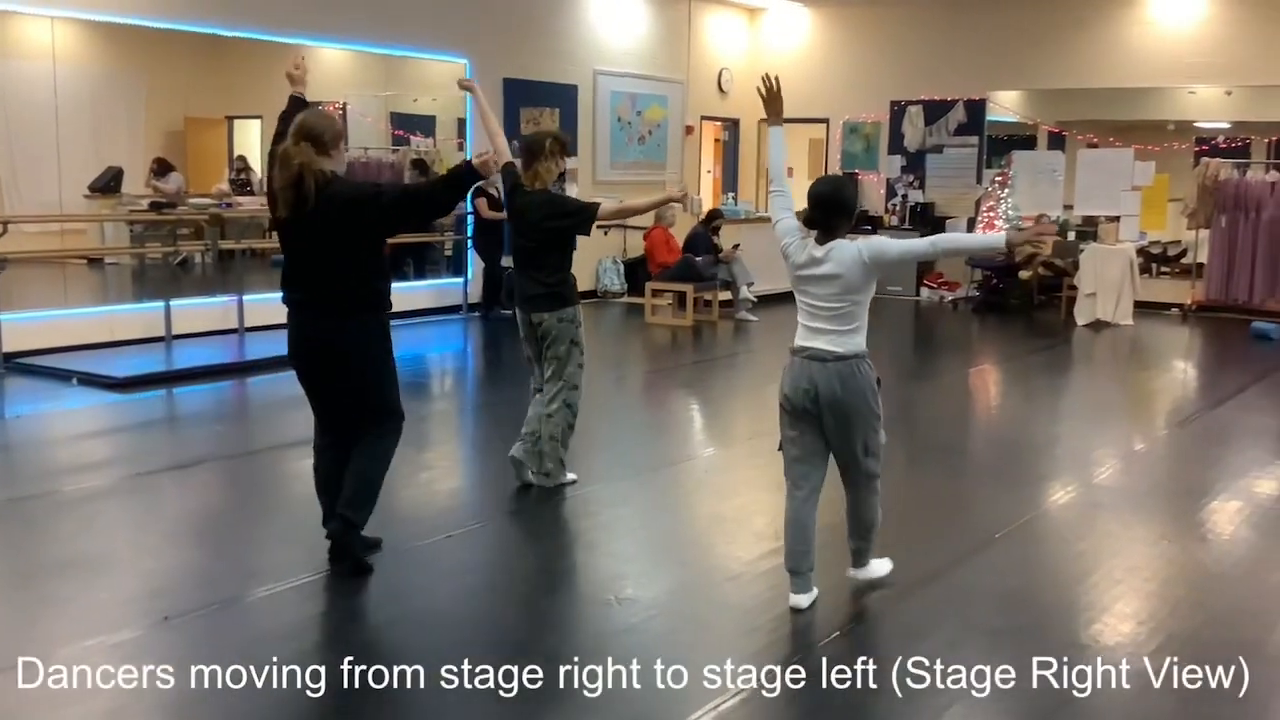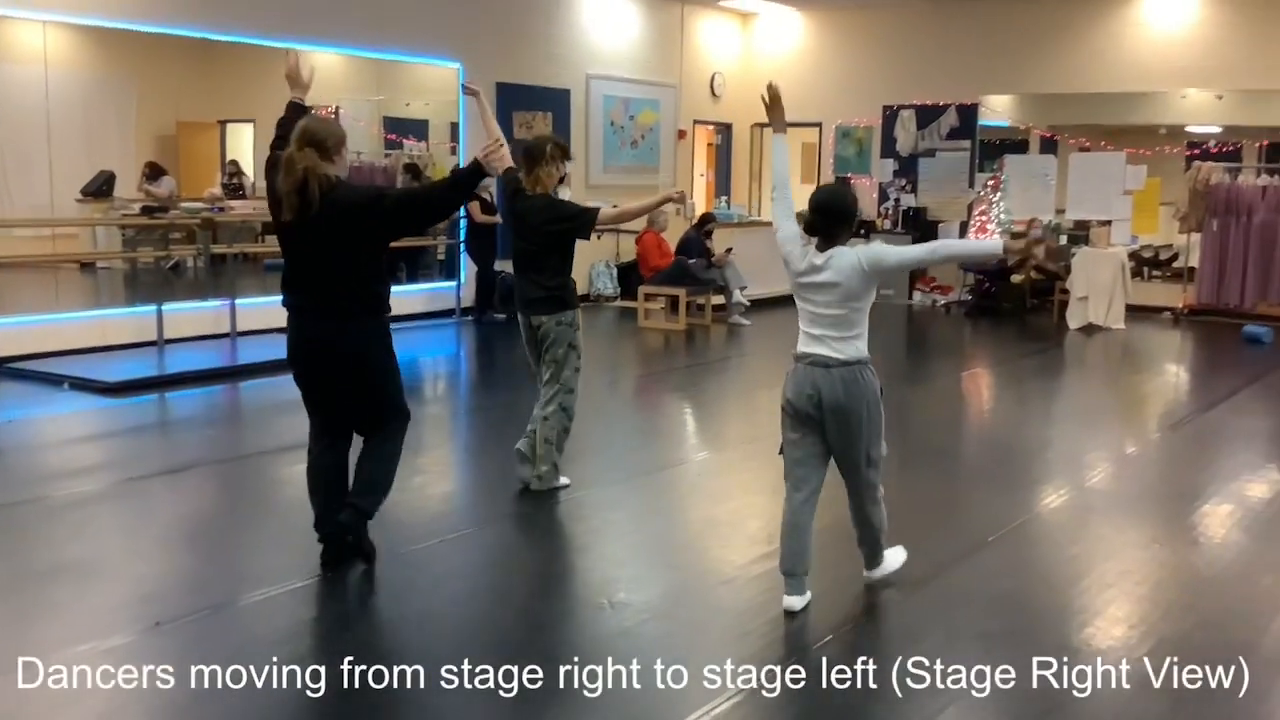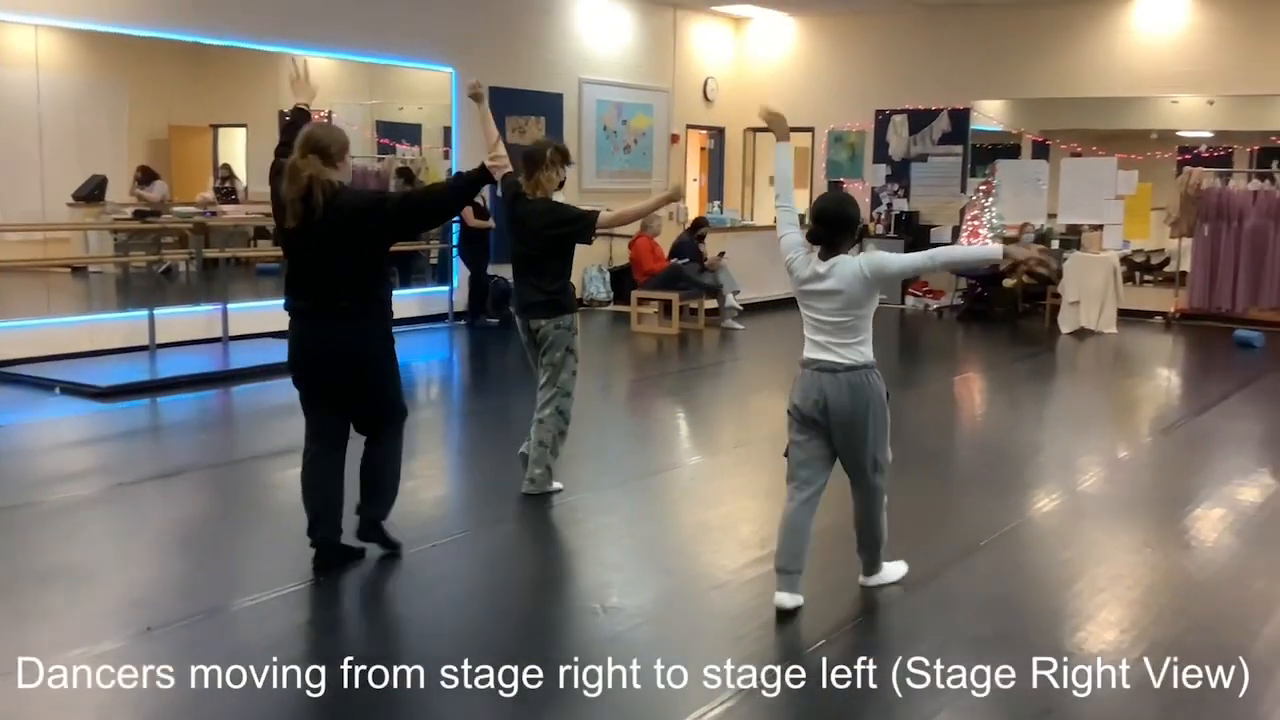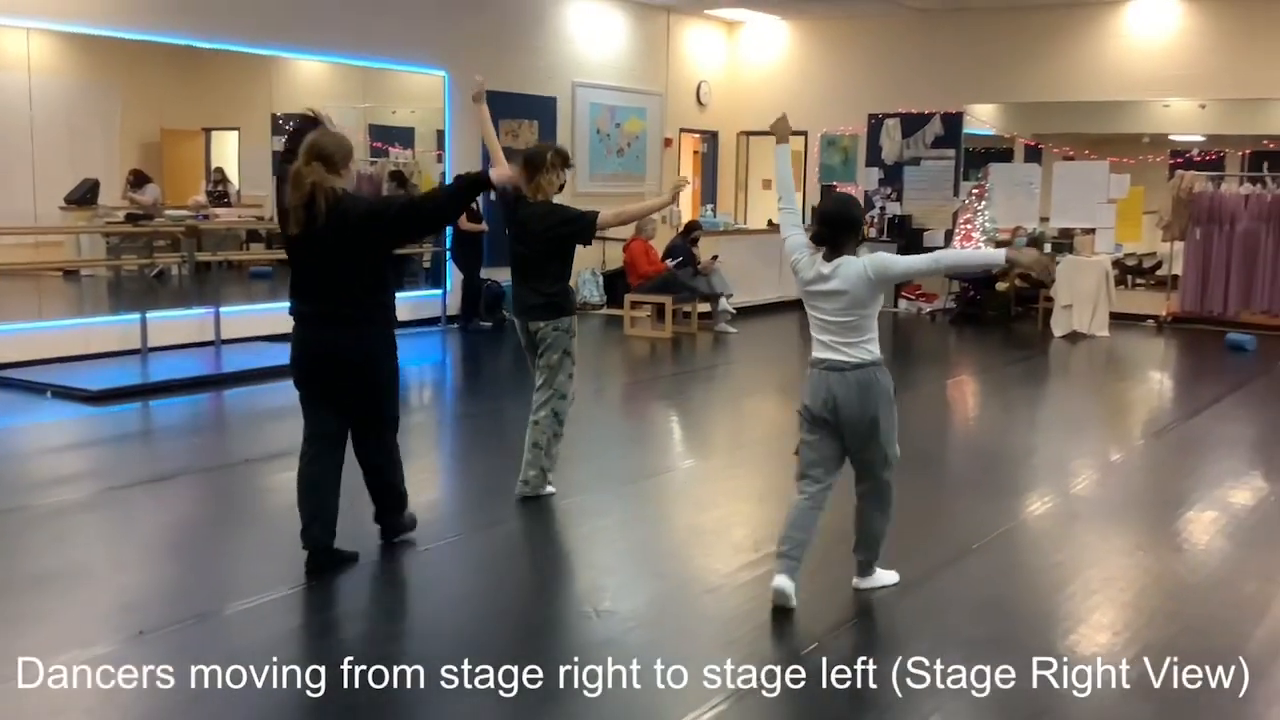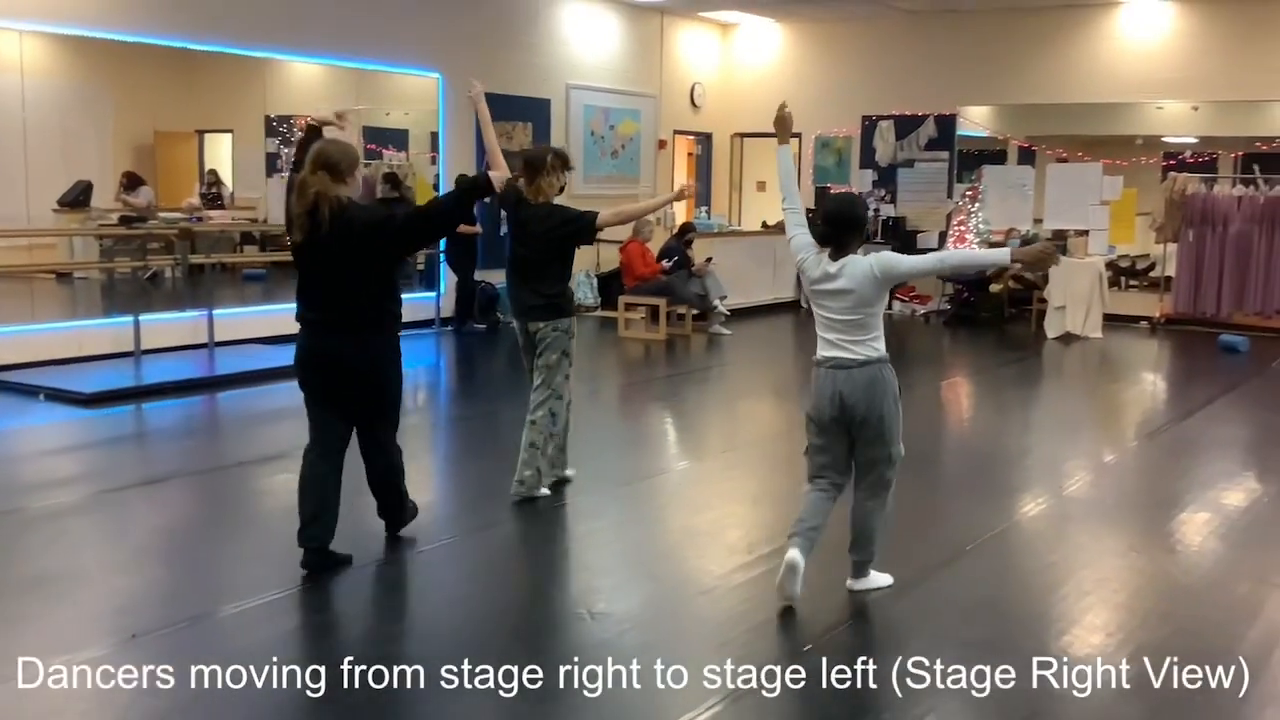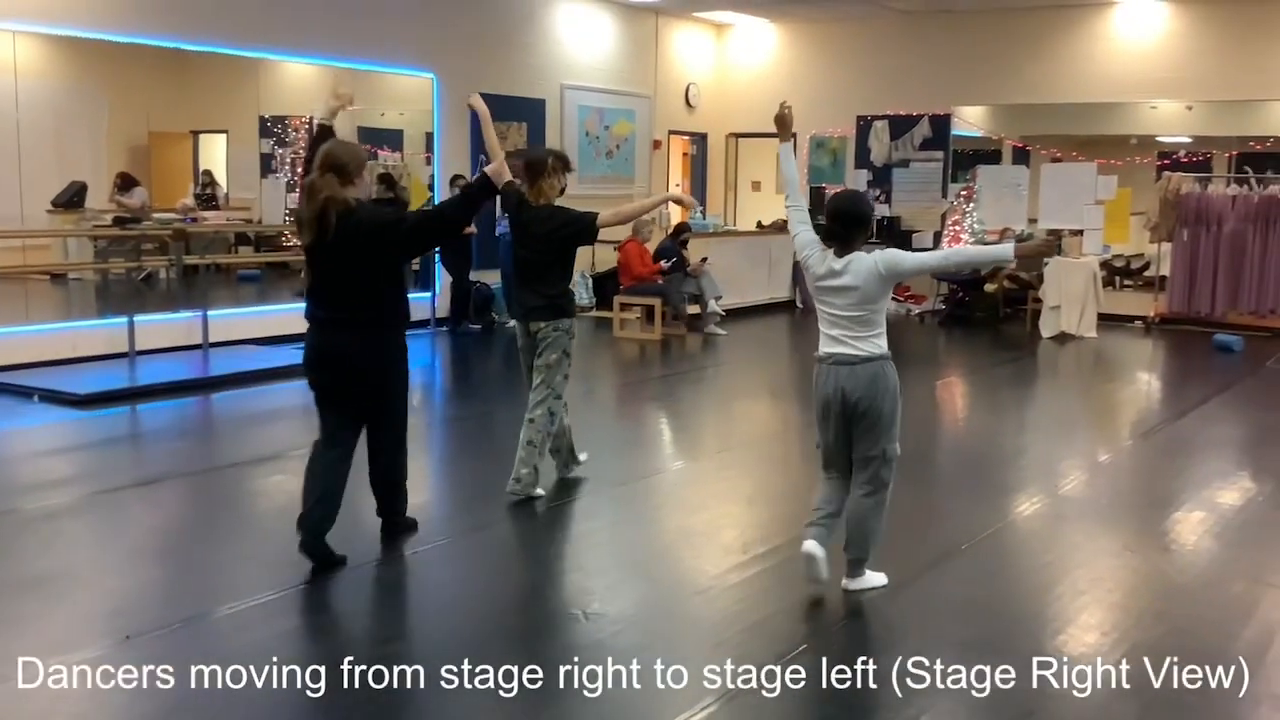
dt=0.1s
person 1, frame 1
left shoulder: (794, 247)
right shoulder: (865, 253)
left elbow: (777, 190)
right elbow: (937, 245)
left wrist: (775, 121)
right wrist: (1009, 238)
left hip: (800, 372)
right hip: (847, 374)
left knee: (802, 481)
right knee: (862, 474)
left ankle: (800, 585)
right ankle: (863, 561)
person 1, frame 2
left shoulder: (794, 254)
right shoulder: (865, 261)
left elbow: (780, 197)
right elbow: (937, 252)
left wrist: (778, 130)
right wrist: (1002, 248)
left hip: (804, 377)
right hip: (850, 380)
left knee: (801, 484)
right knee: (862, 478)
left ankle: (794, 587)
right ankle: (876, 558)
person 1, frame 3
left shoulder: (798, 262)
right shoulder: (867, 269)
left elbow: (784, 206)
right elbow: (937, 257)
left wrist: (782, 140)
right wrist: (1005, 252)
left hip: (810, 383)
right hip: (856, 385)
left knee: (803, 487)
right knee: (868, 483)
left ankle: (787, 586)
right ankle: (873, 568)
person 1, frame 4
left shoulder: (803, 264)
right shoulder: (871, 269)
left elbow: (787, 208)
right elbow: (942, 260)
left wrist: (782, 143)
right wrist: (1010, 257)
left hip: (820, 382)
right hip: (864, 383)
left knee: (812, 483)
right knee: (874, 483)
left ankle: (786, 571)
right ankle: (867, 570)
person 1, frame 5
left shoulder: (808, 263)
right shoulder: (877, 268)
left elbow: (791, 206)
right elbow: (945, 260)
left wrist: (784, 142)
right wrist: (1014, 255)
left hip: (826, 380)
right hip: (870, 380)
left knee: (825, 479)
right knee: (874, 480)
left ankle: (797, 550)
right ankle: (860, 571)
person 1, frame 6
left shoulder: (812, 259)
right shoulder: (882, 265)
left elbow: (795, 204)
right elbow: (951, 257)
left wrist: (786, 141)
right wrist: (1016, 252)
left hip: (828, 374)
right hip: (872, 376)
left knee: (836, 469)
right knee: (872, 475)
left ankle: (816, 537)
right ankle: (855, 570)
person 2, frame 1
left shoulder: (285, 191)
right shoulder: (355, 198)
left elbow: (283, 143)
right elbow: (419, 202)
left wrist: (297, 96)
right wrist: (470, 172)
left hip: (305, 330)
right hip: (355, 330)
left knee: (333, 429)
right knee: (381, 424)
left ankle: (340, 532)
right ankle: (347, 525)
person 2, frame 2
left shoulder: (285, 195)
right shoulder: (360, 203)
left elbow: (280, 150)
right elbow: (427, 203)
left wrist: (295, 101)
right wrist: (477, 170)
left hip: (306, 333)
right hip: (357, 332)
left knee: (327, 432)
right knee: (386, 423)
left ankle: (333, 537)
right ankle: (354, 522)
person 2, frame 3
left shoulder: (289, 200)
right shoulder: (363, 207)
left elbow: (285, 155)
right elbow: (429, 204)
left wrist: (301, 106)
right wrist: (482, 174)
left hip: (308, 336)
right hip: (360, 334)
left knee: (323, 435)
right knee: (385, 423)
left ankle: (325, 541)
right ankle: (372, 519)
person 2, frame 4
left shoulder: (296, 210)
right shoulder: (365, 214)
left elbow: (296, 167)
right elbow: (431, 208)
left wrist: (308, 129)
right wrist: (483, 181)
left hip: (311, 342)
right hip: (364, 342)
left knee: (322, 441)
right knee: (377, 433)
left ankle: (319, 545)
right ankle: (392, 520)
person 2, frame 5
left shoulder: (301, 217)
right shoulder: (371, 224)
left elbow: (302, 168)
right elbow: (434, 216)
left wrist: (315, 131)
right wrist: (483, 184)
left hip: (317, 346)
right hip: (369, 346)
left knee: (325, 442)
right knee: (379, 433)
left ankle: (315, 544)
right ankle: (395, 513)
person 2, frame 6
left shoulder: (314, 217)
right shoulder: (379, 222)
left elbow: (315, 170)
right elbow: (443, 217)
left wrist: (326, 125)
right wrist: (487, 183)
left hip: (325, 343)
right hip: (377, 343)
left knee: (334, 437)
right knee: (387, 434)
left ankle: (314, 530)
right ankle: (393, 517)
person 3, frame 1
left shoulder: (514, 191)
right shoulder: (558, 206)
left elbow: (497, 138)
right elbow: (619, 210)
left wrist: (475, 92)
right wrist: (666, 199)
left hip: (525, 306)
right hip: (558, 308)
left knee: (544, 383)
right knee: (561, 387)
left ankle: (525, 452)
right ankle: (550, 470)
person 3, frame 2
left shoulder: (514, 196)
right shoulder: (557, 212)
left elbow: (497, 144)
right elbow: (618, 217)
left wrist: (481, 100)
right wrist: (664, 200)
left hip: (527, 306)
right hip: (557, 310)
left knee: (549, 383)
right knee: (559, 391)
left ankle: (530, 447)
right ankle: (544, 472)
person 3, frame 3
left shoulder: (514, 201)
right shoulder: (561, 215)
right elbow: (616, 218)
right wrist: (664, 199)
left hip: (525, 312)
right hip: (555, 314)
left knee: (550, 388)
right knee: (555, 395)
left ankle: (536, 448)
right ankle: (537, 477)
person 3, frame 4
left shoulder: (513, 204)
right shoulder: (560, 217)
left elbow: (495, 155)
right elbow: (619, 217)
left wrist: (481, 104)
right wrist: (668, 199)
left hip: (524, 313)
right hip: (554, 316)
left knee: (549, 388)
right knee: (551, 395)
left ankle: (539, 465)
right ankle: (532, 479)
person 3, frame 5
left shoulder: (514, 206)
right shoulder: (561, 218)
left elbow: (495, 157)
right elbow: (619, 216)
left wrist: (481, 105)
right wrist: (669, 198)
left hip: (523, 315)
right hip: (553, 317)
left knee: (548, 390)
right knee: (548, 396)
left ankle: (554, 466)
right ankle: (528, 480)
person 3, frame 6
left shoulder: (517, 208)
right shoulder: (564, 219)
right elbow: (619, 216)
right wrist: (667, 197)
left hip: (525, 317)
right hip: (554, 318)
left knee: (546, 392)
right knee: (544, 398)
left ankle: (567, 459)
right ankle: (524, 480)
